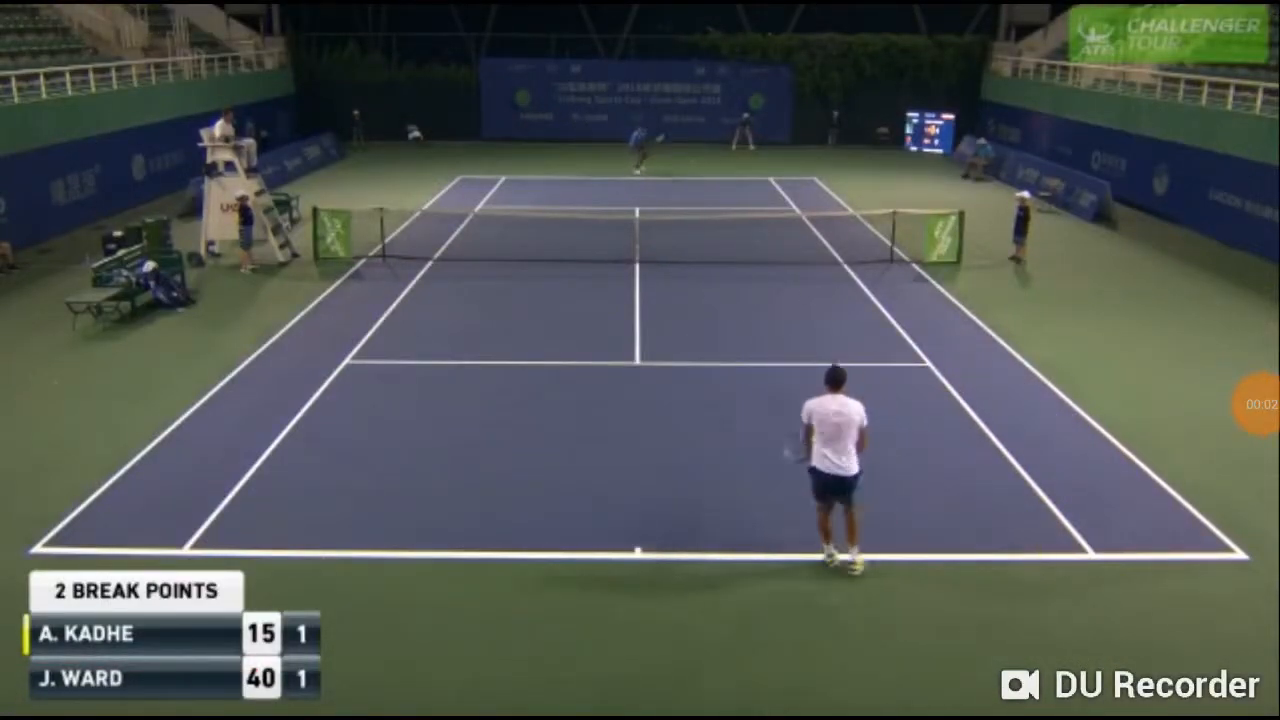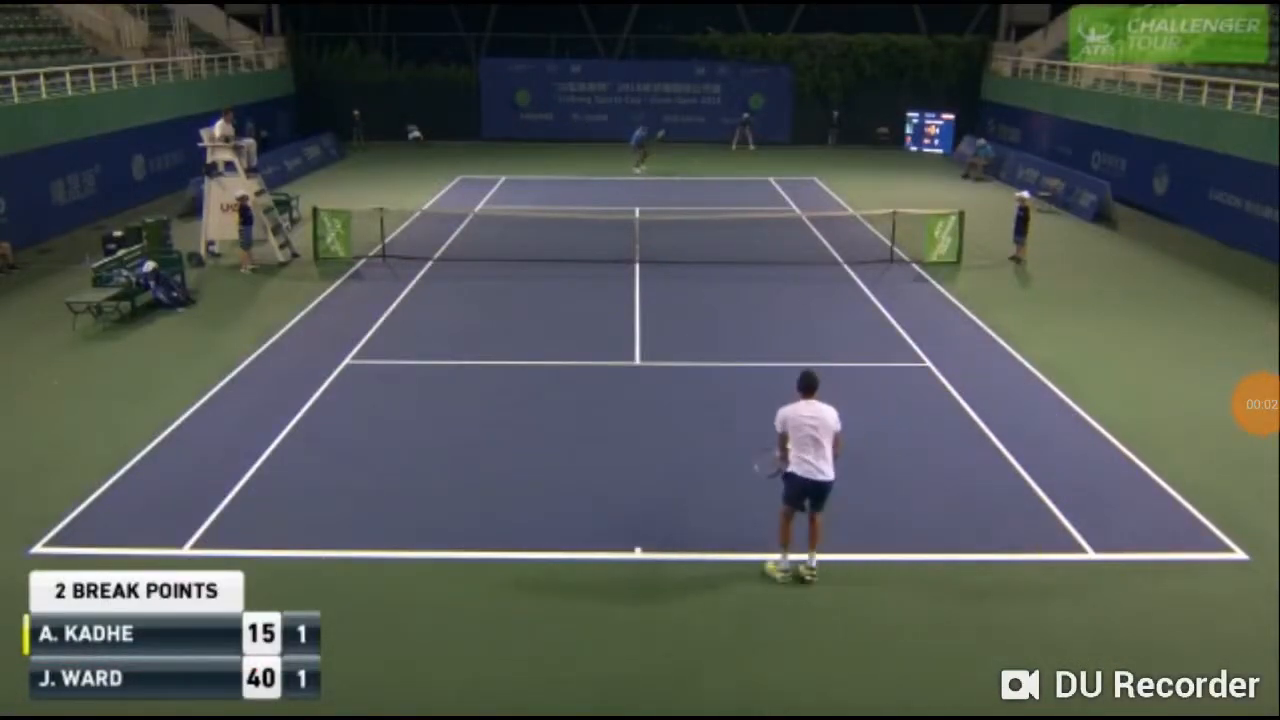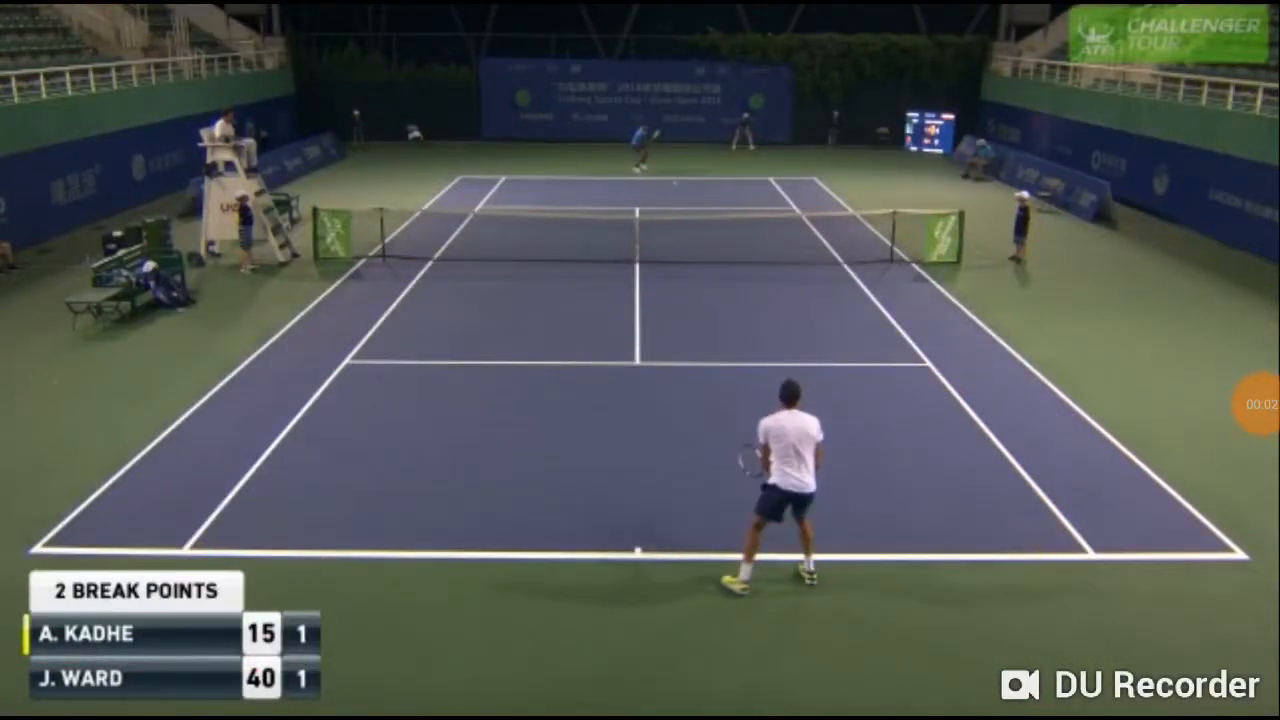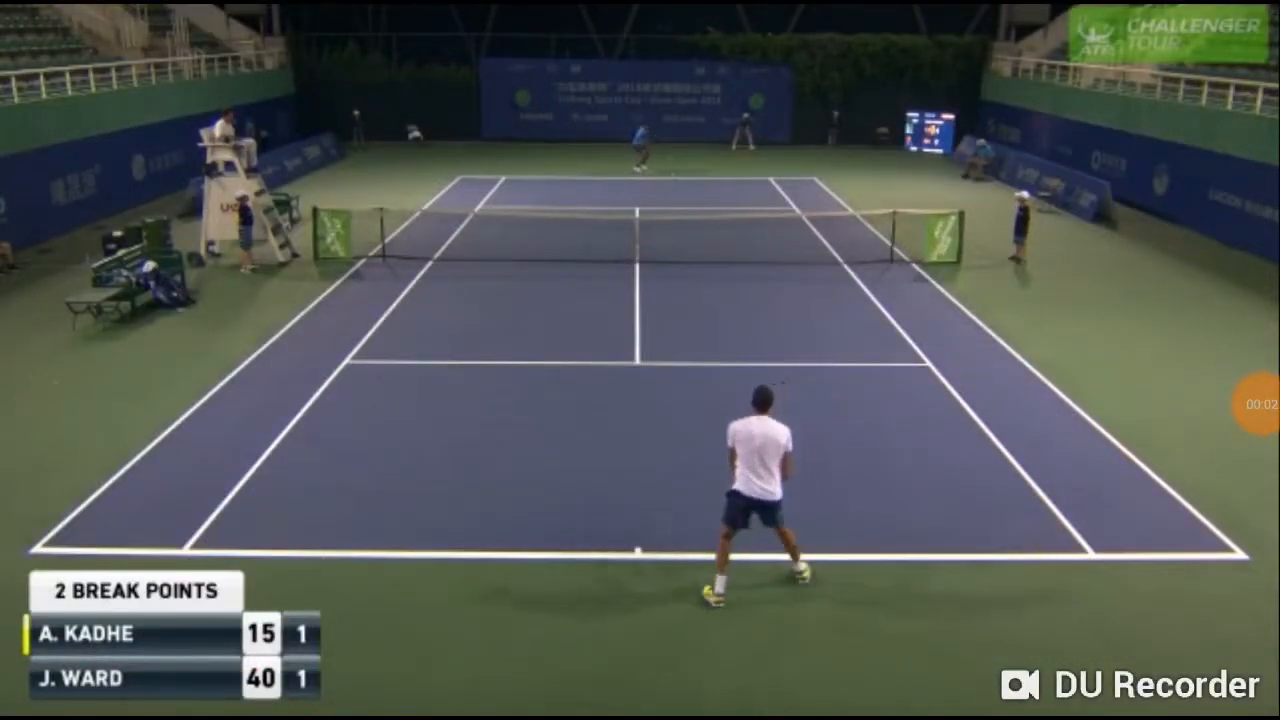
dt=0.1s
person 1, frame 1
left shoulder: (811, 406)
right shoulder: (857, 407)
left elbow: (807, 439)
right elbow: (862, 444)
left wrist: (810, 454)
left hip: (822, 469)
right hip: (849, 470)
left knee: (824, 510)
right knee: (849, 511)
left ankle: (829, 553)
right ankle: (854, 559)
person 1, frame 2
left shoulder: (785, 413)
right shoulder: (831, 412)
left elbow: (783, 449)
right elbow: (836, 451)
left hip: (798, 475)
right hip: (825, 476)
left knee: (786, 516)
right knee: (815, 515)
left ankle: (783, 567)
right ankle: (811, 566)
person 1, frame 3
left shoulder: (767, 423)
right shoulder: (813, 422)
left elbow: (765, 460)
right elbow: (817, 461)
left hip: (779, 486)
right hip: (807, 487)
left knee: (755, 527)
right knee: (802, 521)
left ankle: (742, 579)
right ankle: (810, 568)
person 1, frame 4
left shoulder: (736, 427)
right shoulder: (783, 431)
left elbow: (733, 463)
right elbow: (786, 472)
left hip: (743, 491)
right hip: (772, 494)
left knee: (726, 537)
right knee: (781, 528)
left ankle: (718, 591)
right ankle: (800, 568)
